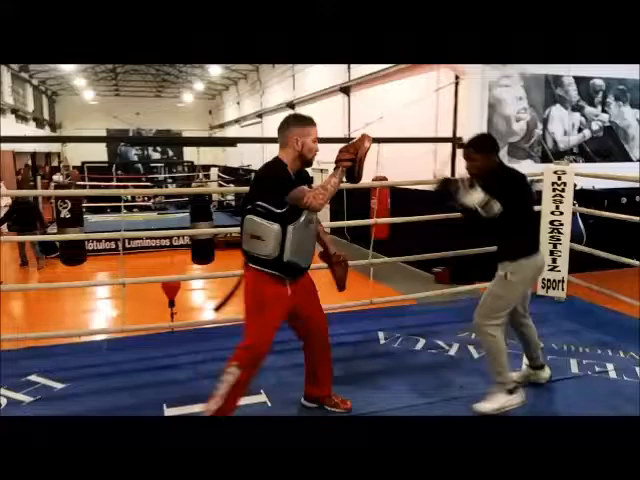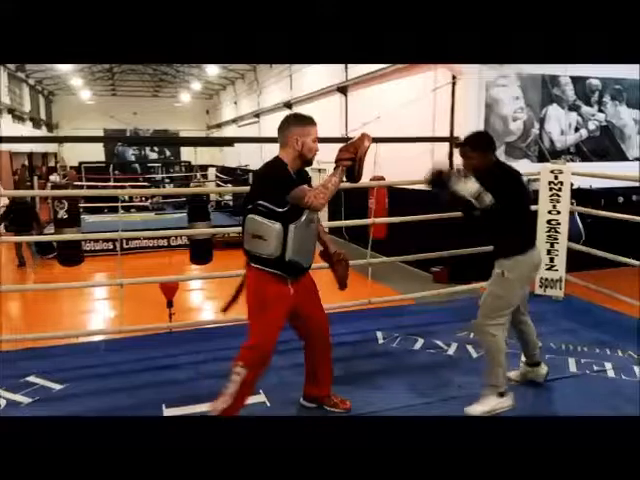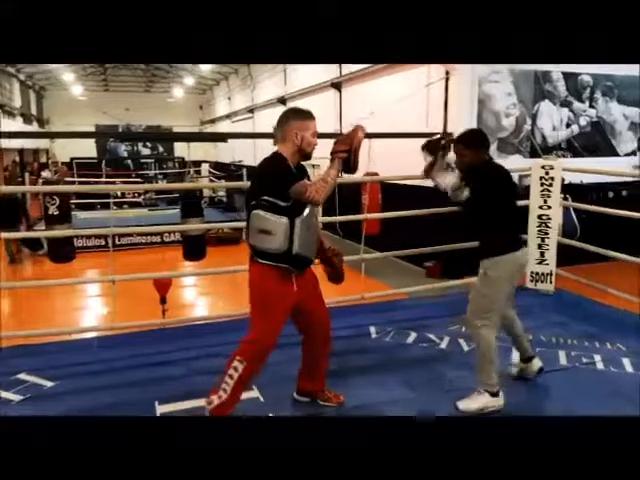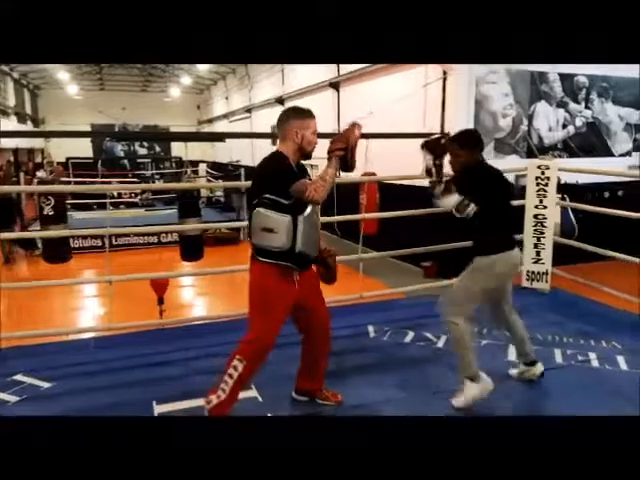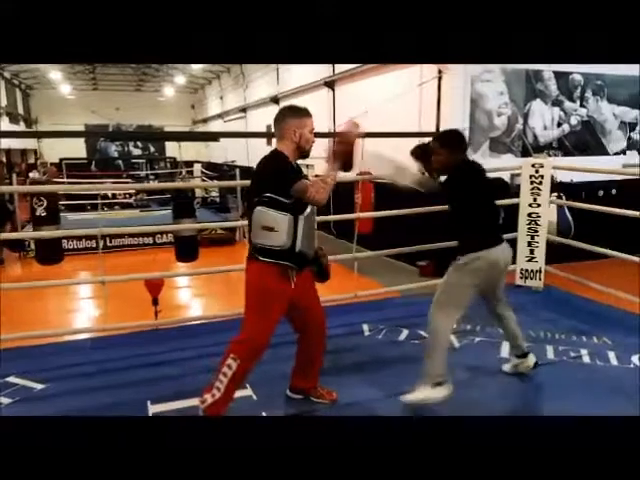
dt=0.1s
person 1, frame 1
left shoulder: (301, 176)
right shoulder: (271, 175)
left elbow: (311, 218)
right elbow: (315, 201)
left wrist: (330, 250)
right wrist: (342, 168)
left hip: (296, 276)
right hip: (266, 278)
left knee: (318, 334)
right knee: (256, 346)
left ankle: (318, 394)
right ankle: (218, 409)
person 1, frame 2
left shoulder: (300, 175)
right shoulder: (271, 174)
right elbow: (316, 201)
left wrist: (330, 249)
right wrist: (342, 167)
left hip: (298, 275)
right hip: (268, 277)
left knee: (319, 334)
right knee: (260, 346)
left ankle: (318, 393)
right ankle: (223, 408)
person 1, frame 3
left shoulder: (296, 169)
right shoulder: (272, 169)
right elbow: (316, 195)
left wrist: (324, 246)
right wrist: (337, 161)
left hip: (299, 270)
right hip: (271, 273)
left knee: (319, 329)
right knee: (261, 341)
left ankle: (311, 388)
right ankle: (218, 405)
person 1, frame 4
left shoulder: (295, 168)
right shoulder: (273, 167)
right elbow: (316, 194)
left wrist: (320, 248)
right wrist: (335, 159)
left hip: (300, 268)
right hip: (272, 271)
left knee: (319, 327)
right knee: (260, 340)
left ankle: (309, 387)
right ankle: (217, 405)
person 1, frame 5
left shoulder: (290, 166)
right shoulder: (274, 166)
right elbow: (317, 196)
left wrist: (312, 251)
right wrist: (335, 163)
left hip: (295, 267)
right hip: (268, 269)
left knee: (314, 327)
right knee: (254, 339)
left ankle: (304, 385)
right ankle: (212, 404)
person 2, frame 1
left shoulder: (513, 181)
right shoulder: (496, 180)
left elbow: (502, 215)
right elbow: (483, 219)
left wrist: (470, 193)
right wrist: (460, 195)
left hip: (520, 261)
right hip: (522, 258)
left knee: (486, 321)
right knee: (517, 316)
left ankle: (506, 390)
right ankle: (537, 368)
person 2, frame 2
left shoulder: (507, 177)
right shoulder: (492, 177)
left elbow: (492, 209)
right elbow: (480, 215)
left wrist: (465, 183)
right wrist: (454, 185)
left hip: (516, 258)
right hip: (519, 255)
left knee: (488, 322)
right knee: (517, 314)
left ankle: (497, 394)
right ankle: (534, 365)
person 2, frame 3
left shoulder: (496, 176)
right shoulder: (483, 174)
left elbow: (473, 204)
right elbow: (468, 199)
left wrist: (443, 172)
right wrist: (442, 172)
left hip: (502, 258)
right hip: (511, 253)
left knee: (479, 322)
right knee: (502, 311)
left ankle: (490, 393)
right ankle: (528, 360)
person 2, frame 4
left shoulder: (487, 178)
right shoulder: (480, 176)
left elbow: (475, 214)
left wrist: (446, 193)
left hip: (493, 258)
right hip: (505, 254)
left knee: (451, 309)
right knee: (503, 311)
left ankle: (474, 379)
right ankle: (530, 364)
person 2, frame 5
left shoulder: (465, 174)
right shoulder: (471, 174)
right wrist: (429, 169)
left hip: (477, 255)
right hip: (498, 250)
left knee: (442, 312)
right knee: (497, 305)
left ankle: (436, 382)
right ankle: (523, 357)
